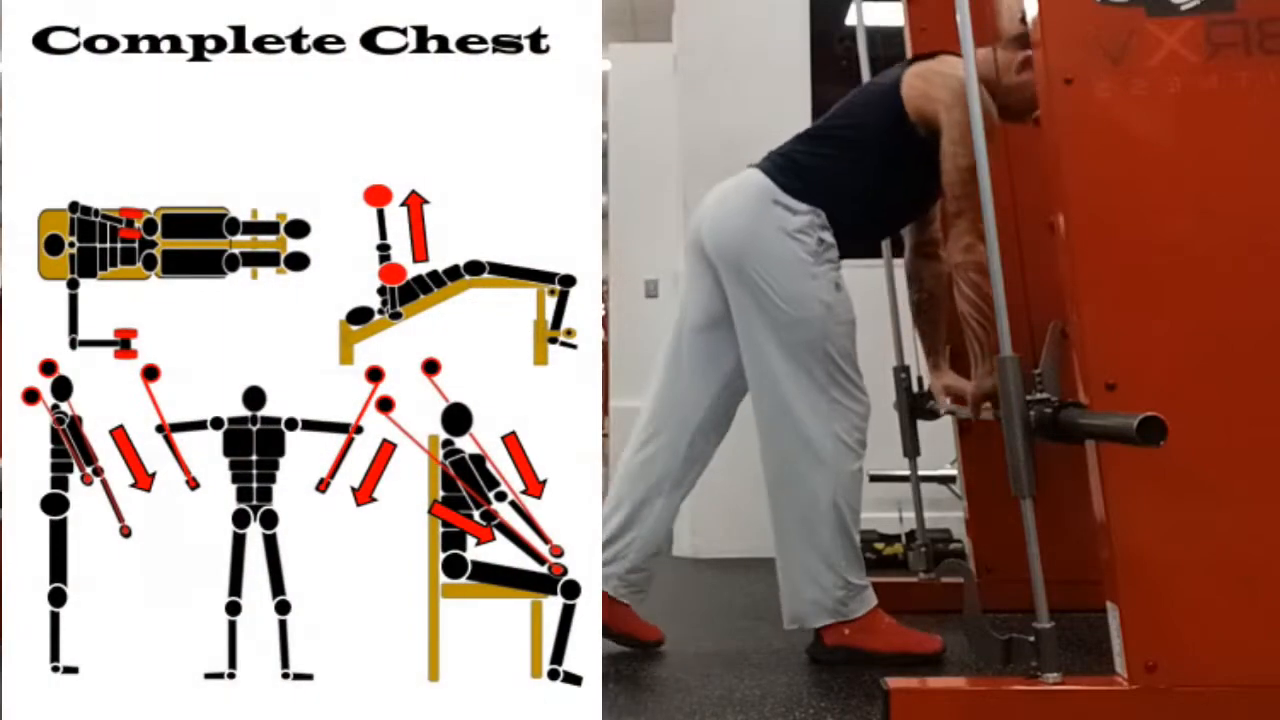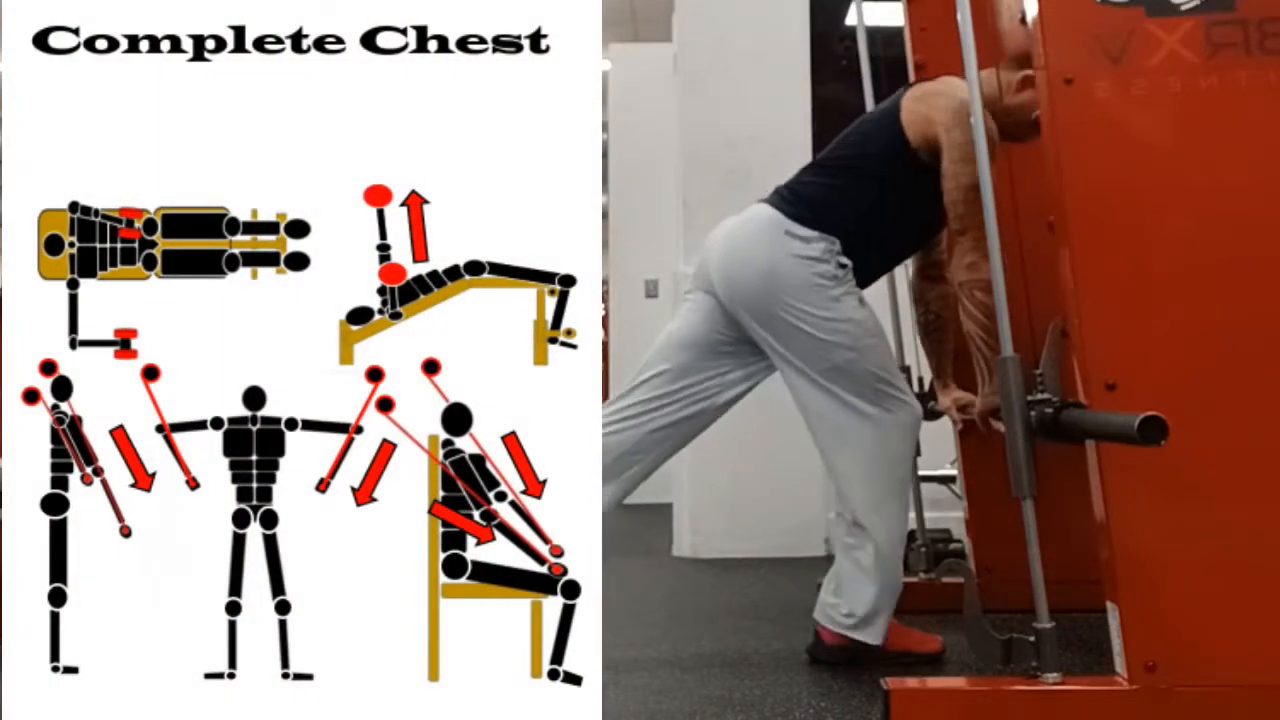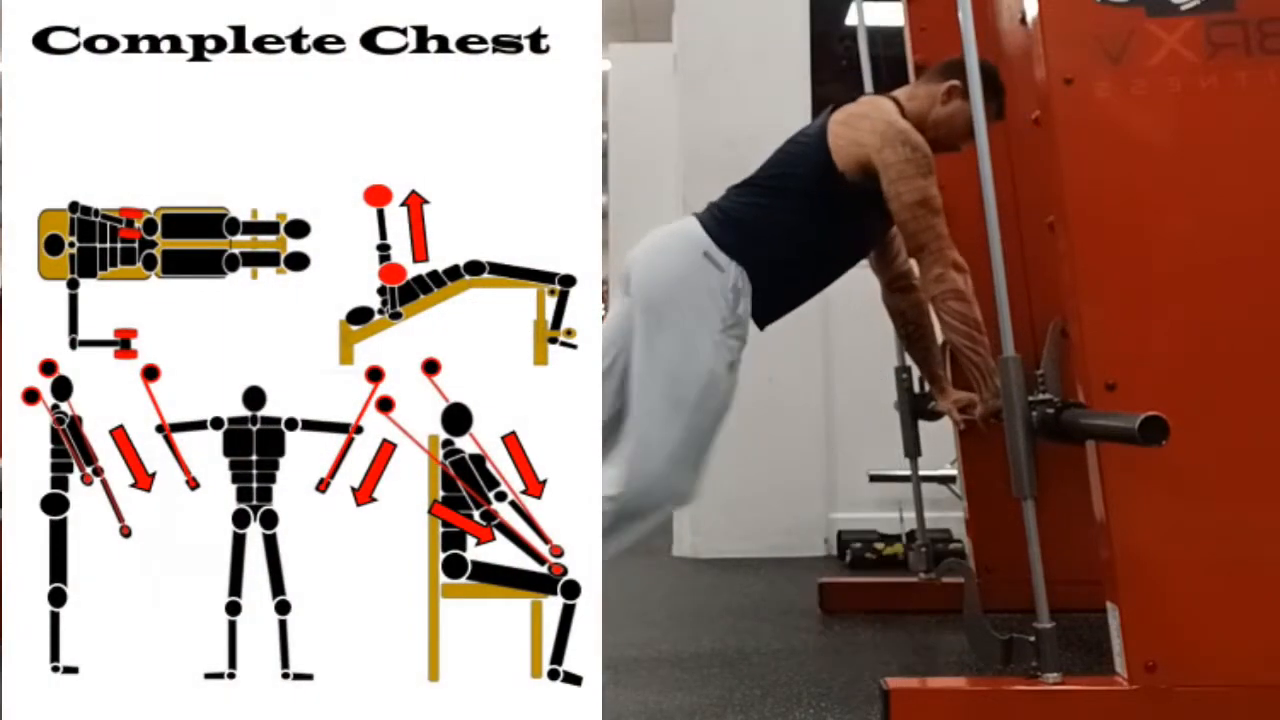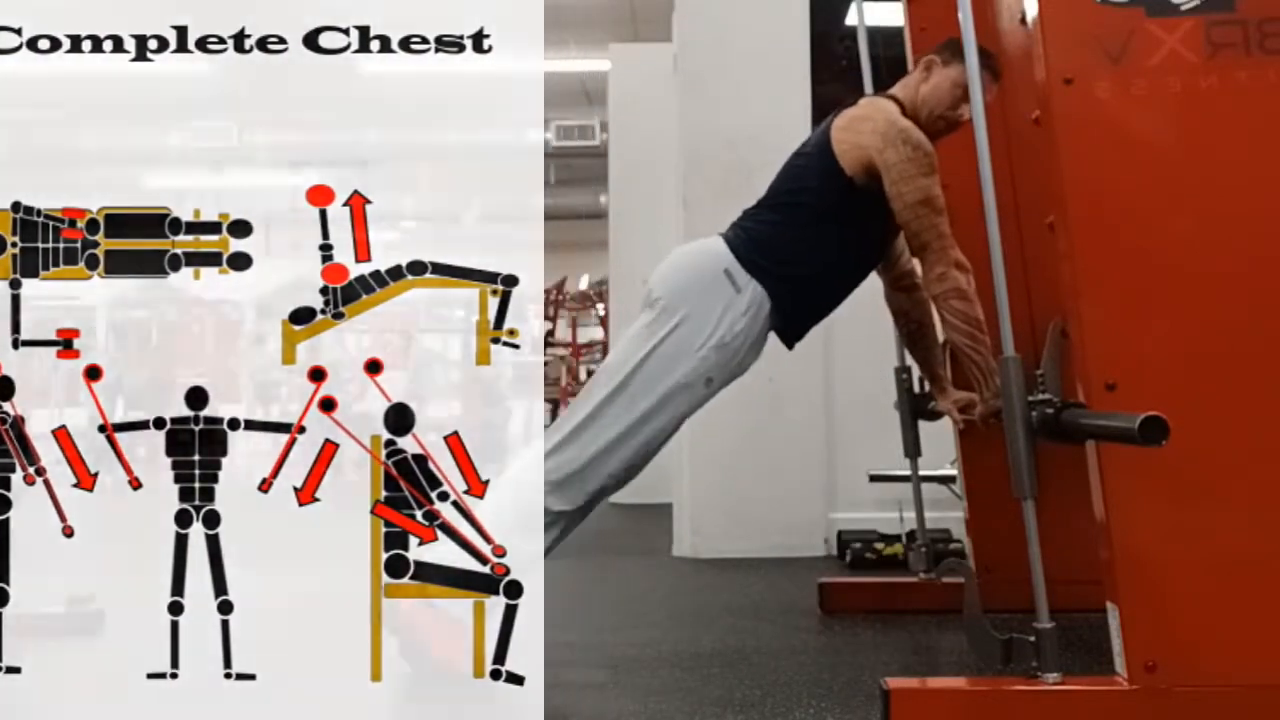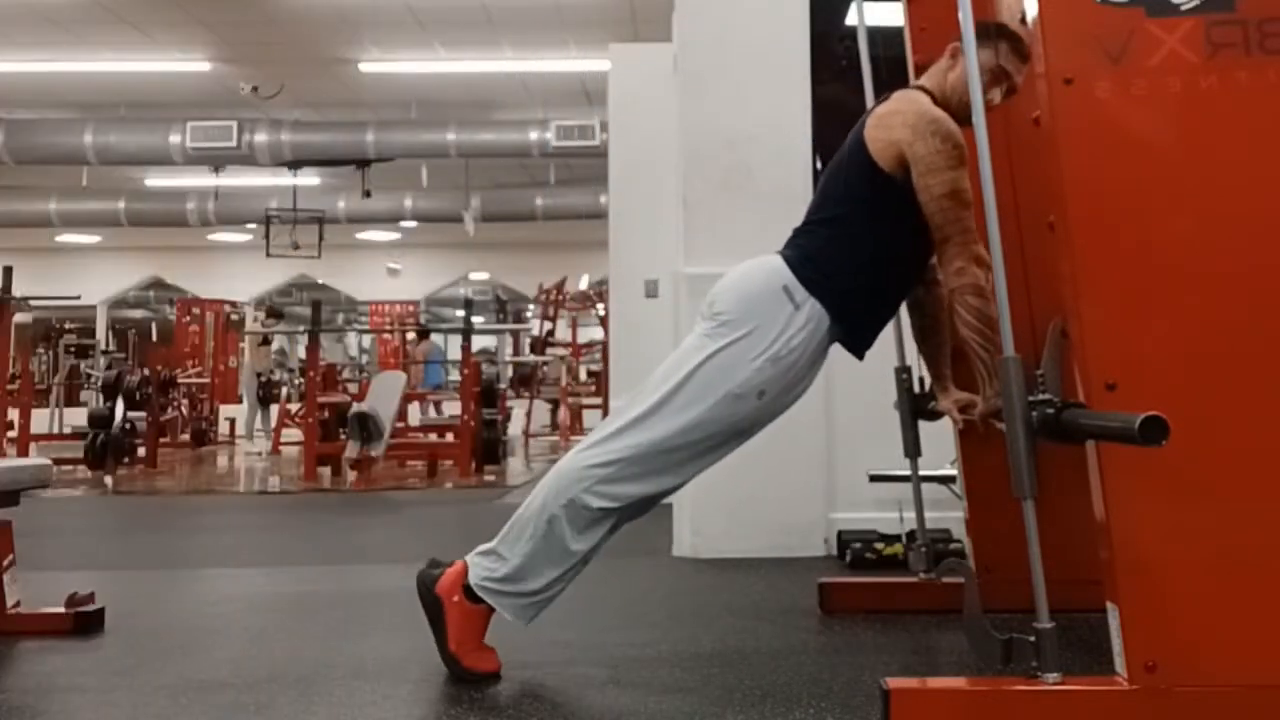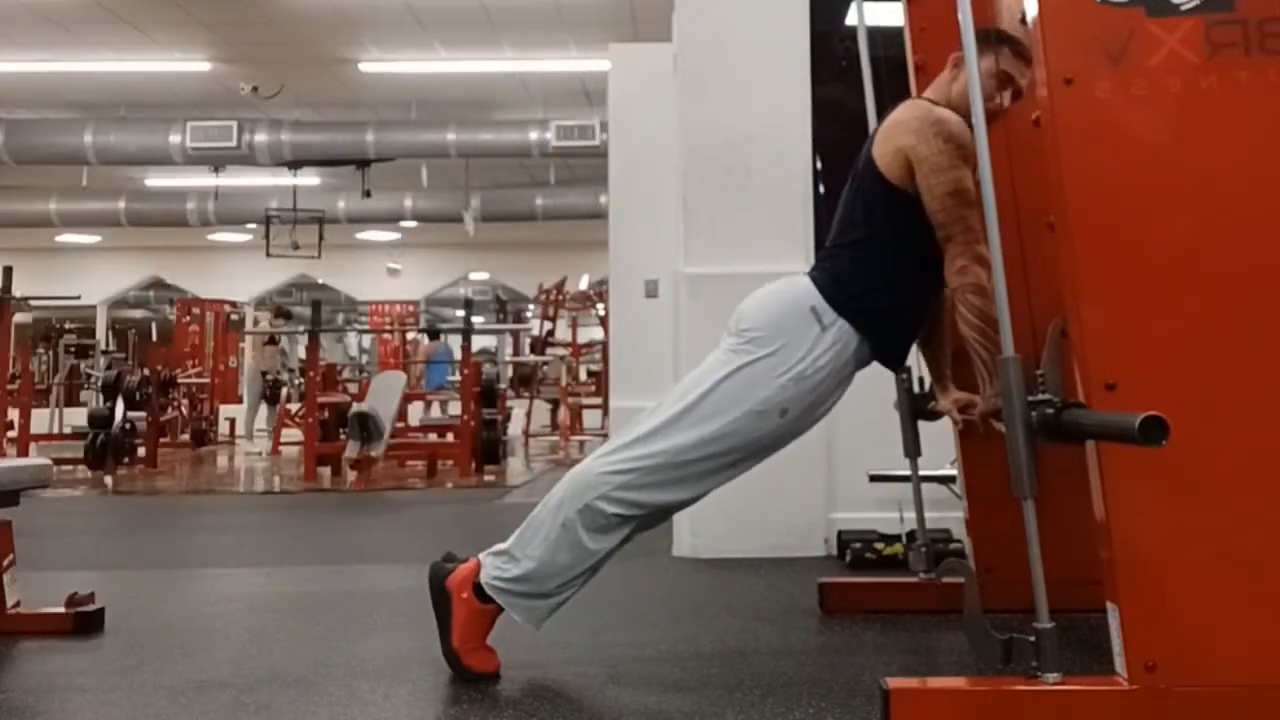
dt=0.7s
person 1, frame 1
left shoulder: (933, 91)
right shoulder: (963, 93)
left elbow: (928, 251)
right elbow: (966, 244)
left wrist: (938, 366)
right wrist: (987, 370)
left hip: (734, 212)
right hip: (777, 226)
left knee: (680, 417)
right knee: (824, 423)
left ankle: (604, 585)
right ankle: (843, 618)
person 1, frame 2
left shoulder: (934, 117)
right shoulder: (963, 112)
left elbow: (933, 271)
right elbow: (973, 262)
left wrist: (944, 382)
right wrist: (996, 385)
left hip: (744, 247)
right hip: (791, 256)
left knee: (634, 424)
right knee: (884, 421)
right ankle: (855, 624)
person 1, frame 3
left shoulder: (871, 133)
right shoulder: (894, 135)
left elbow: (899, 281)
right elbow: (940, 274)
left wrist: (941, 389)
right wrist: (994, 395)
left hip: (683, 264)
right hip: (704, 274)
right knee: (656, 472)
person 1, frame 4
left shoulder: (874, 142)
right shoulder: (896, 134)
left elbow: (904, 283)
right elbow: (944, 271)
left wrist: (942, 389)
right wrist: (994, 392)
left hip: (725, 291)
right hip: (722, 294)
left knee: (586, 461)
right knee: (580, 458)
person 1, frame 5
left shoulder: (913, 132)
right shoulder: (926, 125)
left elbow: (925, 274)
right elbow: (966, 265)
left wrist: (943, 386)
right wrist: (996, 388)
left hip: (792, 317)
right hip: (781, 312)
left knee: (636, 459)
right knee: (629, 457)
left ankle: (483, 579)
right ankle: (472, 585)
person 1, frame 6
left shoulder: (926, 141)
right shoulder: (935, 129)
left elbow: (926, 277)
right elbow: (968, 267)
left wrist: (945, 387)
right wrist: (996, 388)
left hip: (816, 333)
right hip: (808, 332)
left knee: (652, 466)
right knee: (648, 465)
left ankle: (496, 578)
right ankle: (482, 583)
